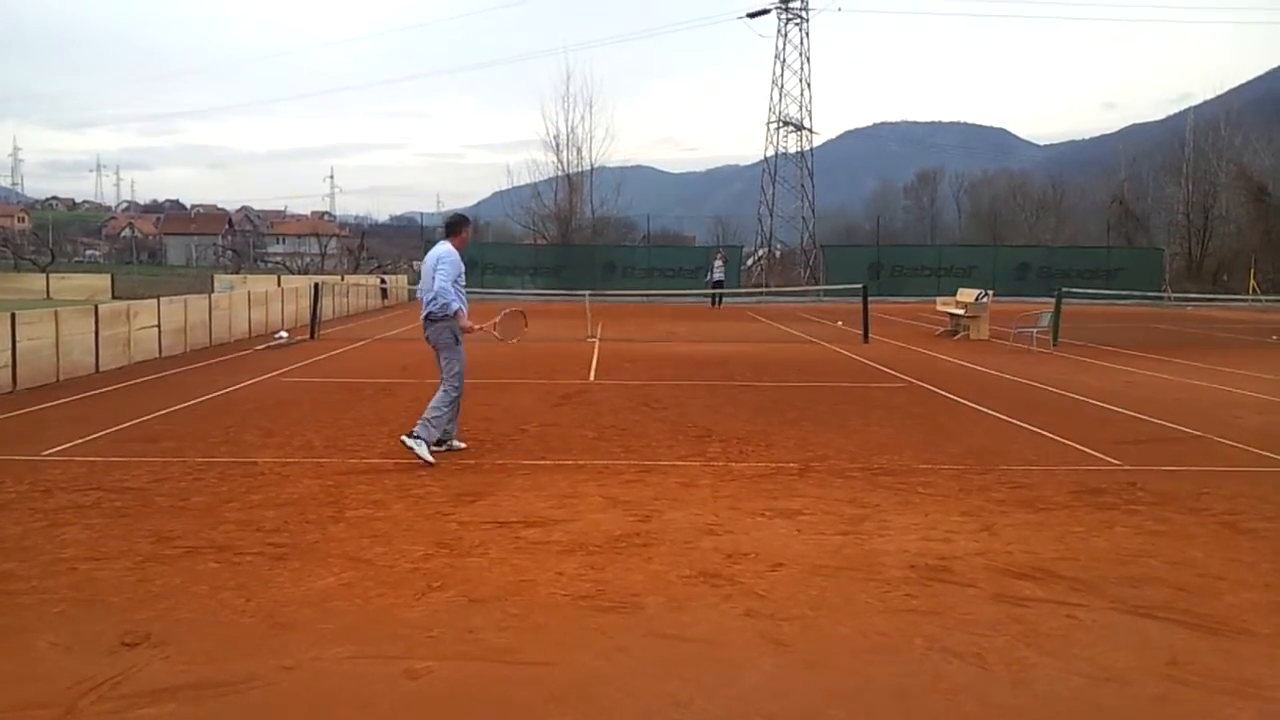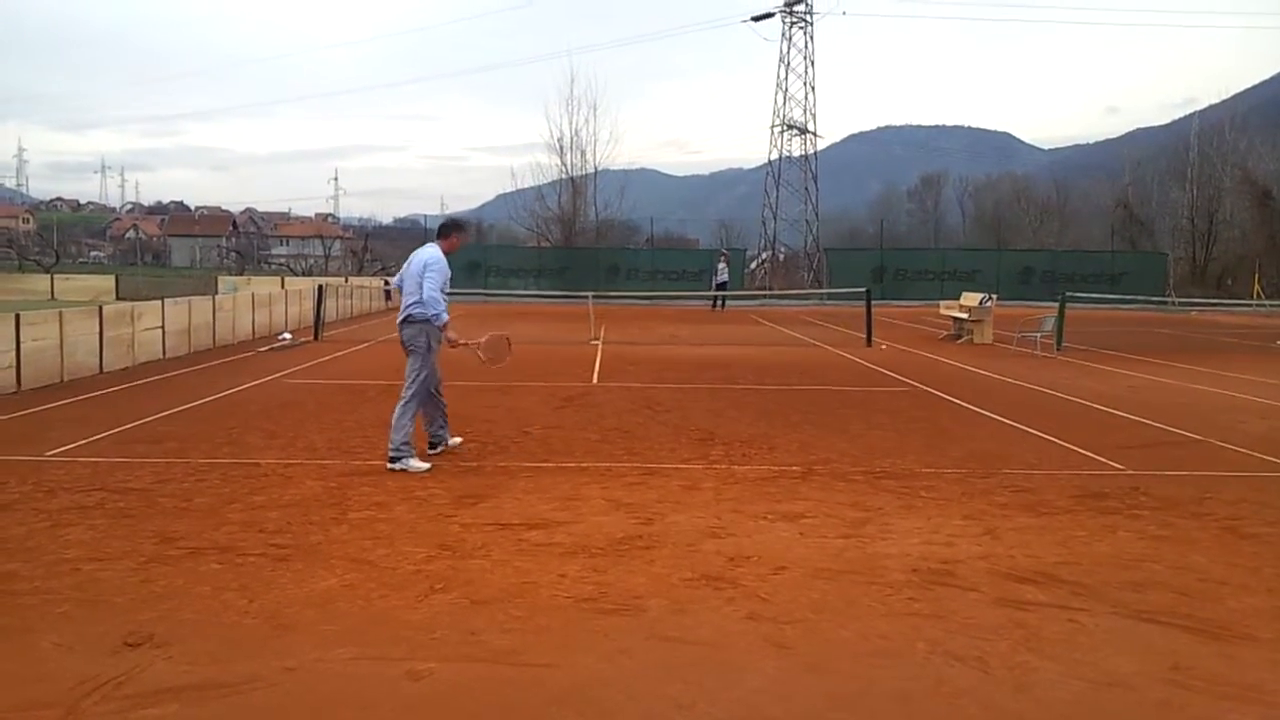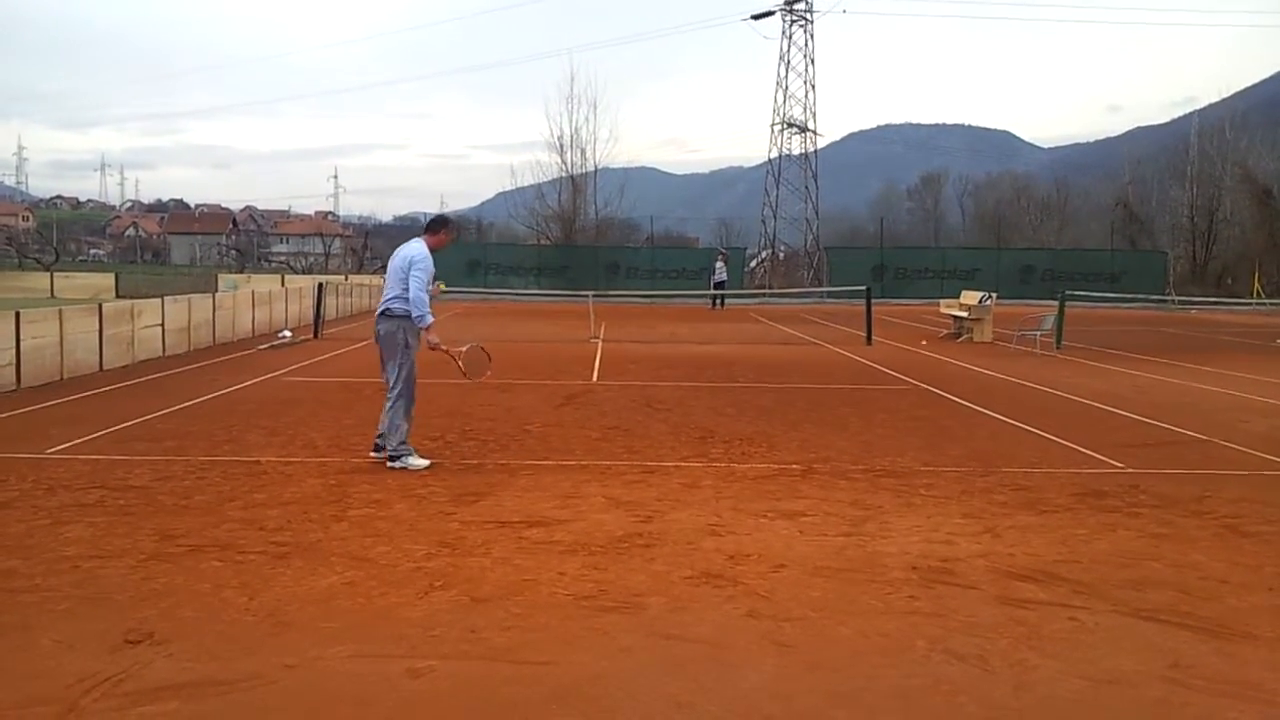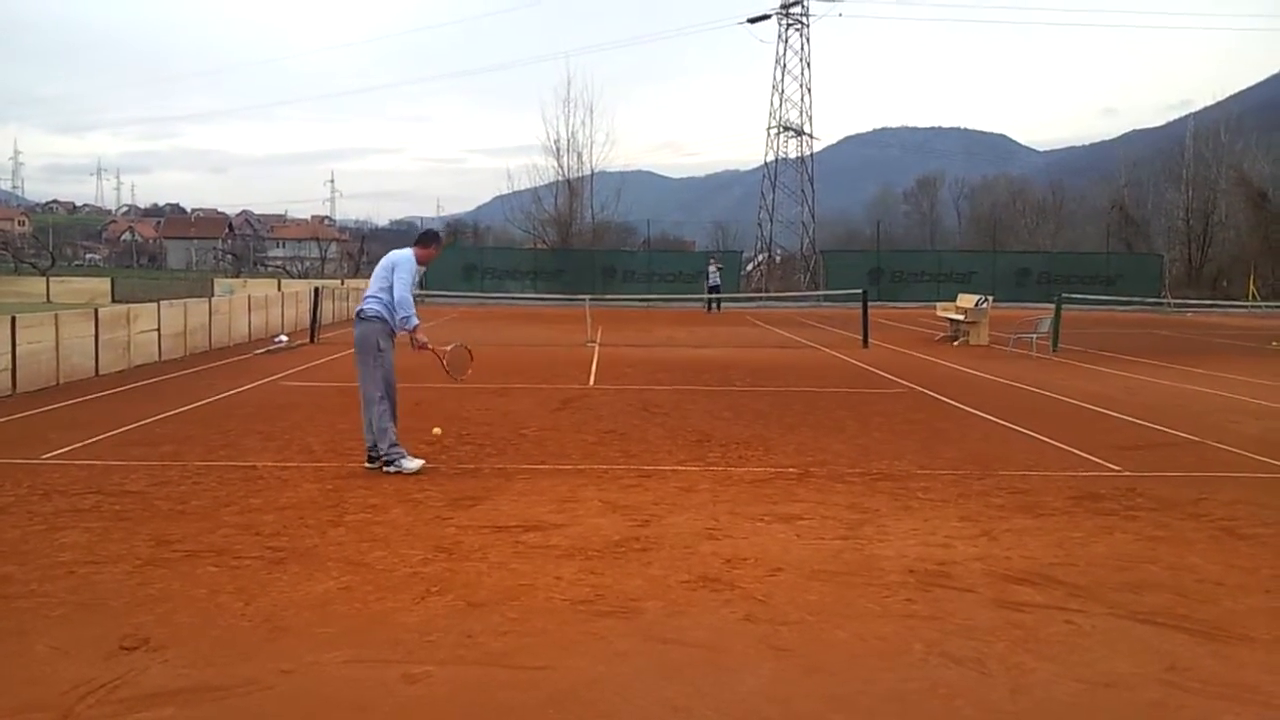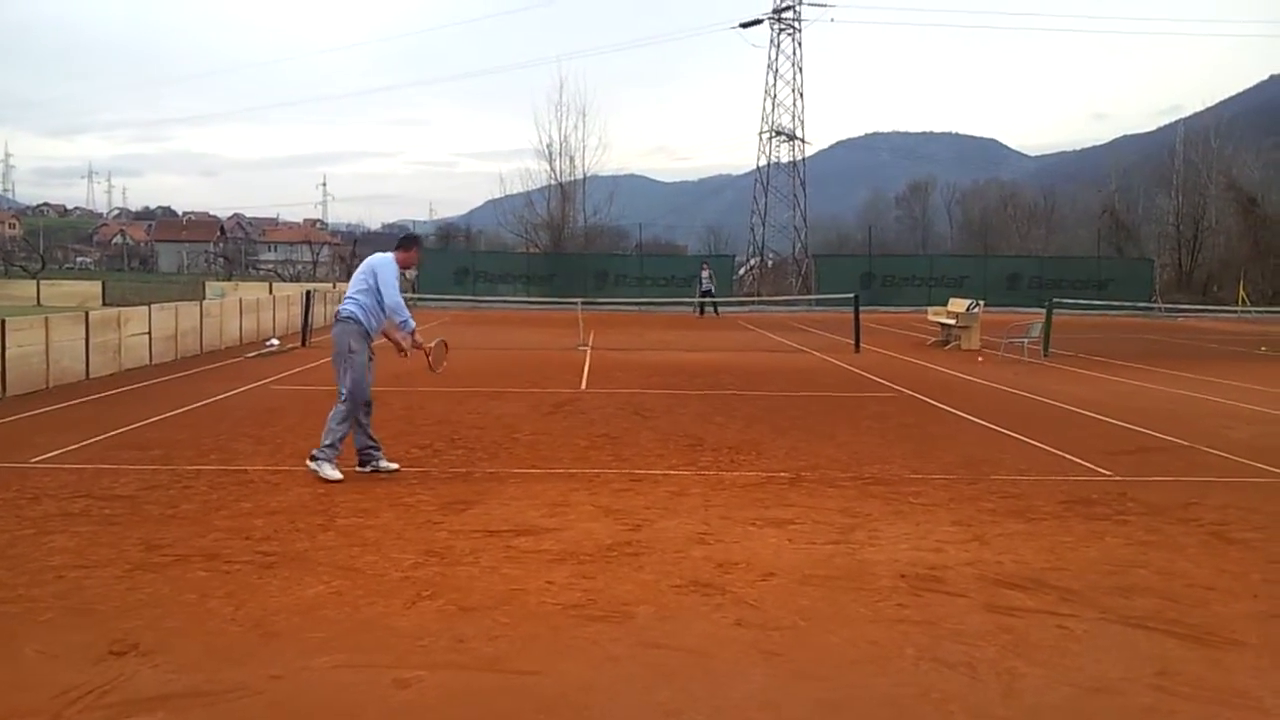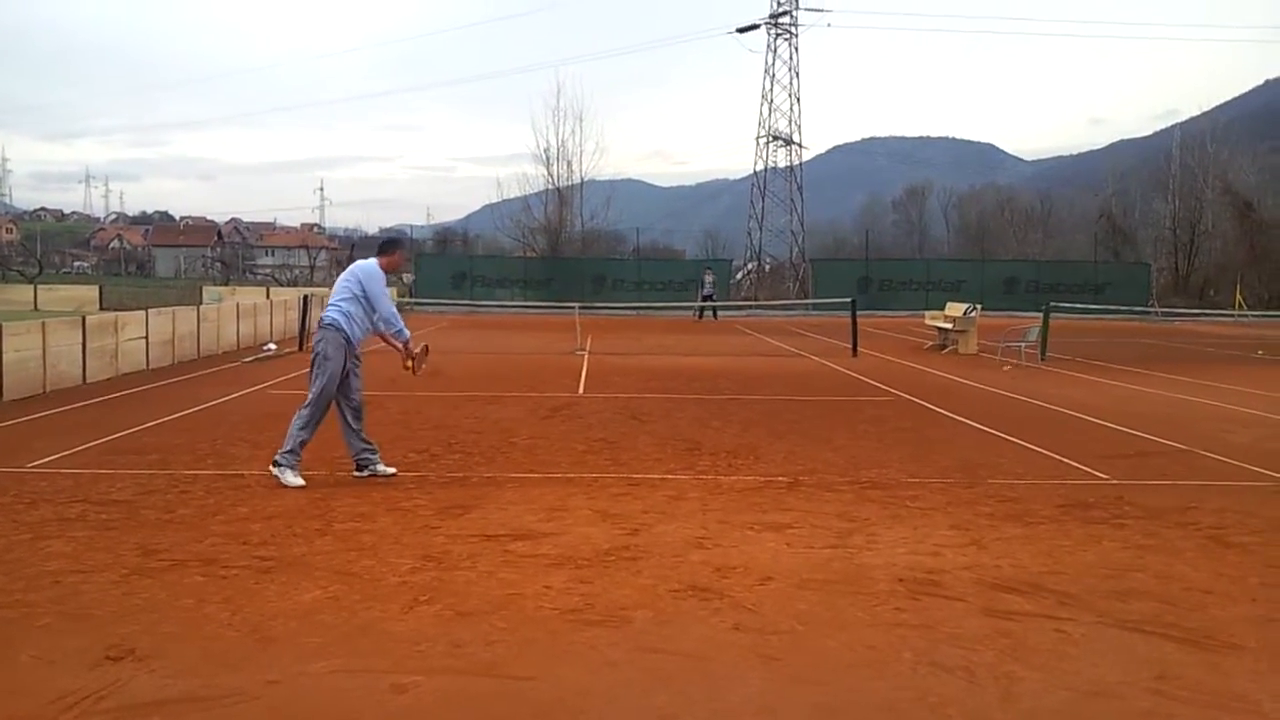
dt=0.3s
person 1, frame 1
left shoulder: (435, 253)
right shoulder: (450, 254)
left elbow: (423, 291)
right elbow: (443, 289)
right wrist: (460, 316)
left hip: (434, 324)
right hip: (446, 325)
left knee: (449, 384)
right knee: (452, 386)
left ankle: (444, 437)
right ankle: (420, 435)
person 1, frame 2
left shoulder: (419, 254)
right shoulder: (437, 259)
left elbow: (397, 283)
right elbow: (431, 297)
right wrist: (447, 328)
left hip: (410, 325)
right hip: (422, 328)
left knee: (431, 386)
right knee: (414, 392)
left ankle: (438, 438)
right ankle: (399, 455)
person 1, frame 3
left shoulder: (405, 248)
right shoulder: (422, 255)
right elbow: (417, 296)
left wrist: (427, 291)
right wrist: (429, 329)
left hip: (387, 321)
right hip: (400, 324)
left knee: (401, 387)
right knee: (400, 390)
left ankle: (384, 443)
right ankle: (398, 453)
person 1, frame 4
left shoulder: (402, 259)
right shoulder: (405, 259)
right elbow: (402, 299)
left wrist: (411, 331)
right wrist: (416, 330)
left hip: (374, 328)
right hip: (374, 328)
left knee: (375, 395)
right knee: (383, 394)
left ankle: (378, 453)
right ankle: (393, 457)
person 1, frame 5
left shoulder: (385, 266)
right shoulder: (385, 262)
right elbow: (394, 302)
left wrist: (396, 338)
right wrist: (412, 332)
left hip: (361, 335)
right hip: (350, 330)
left knee: (362, 398)
right knee: (351, 396)
left ankle: (369, 456)
right ankle: (323, 456)
person 1, frame 6
left shoulder: (371, 273)
right shoulder: (370, 269)
left elbow: (377, 321)
right elbow: (387, 312)
left wrist: (397, 346)
right wrist: (406, 340)
left hip: (348, 344)
right hip: (332, 339)
left knee: (353, 405)
right knee: (317, 403)
left ankle: (366, 461)
right ankle: (285, 462)
